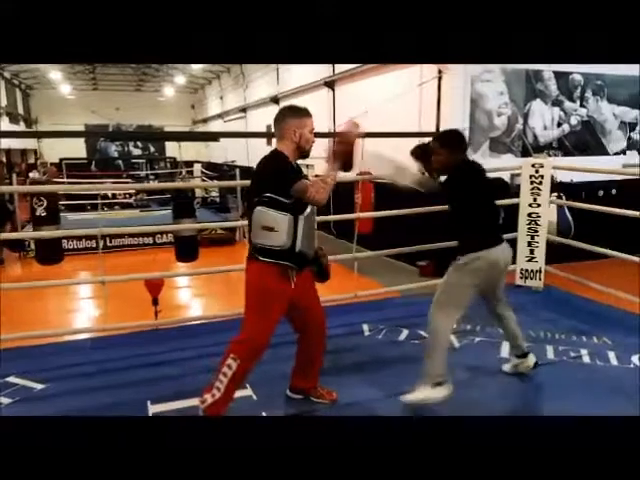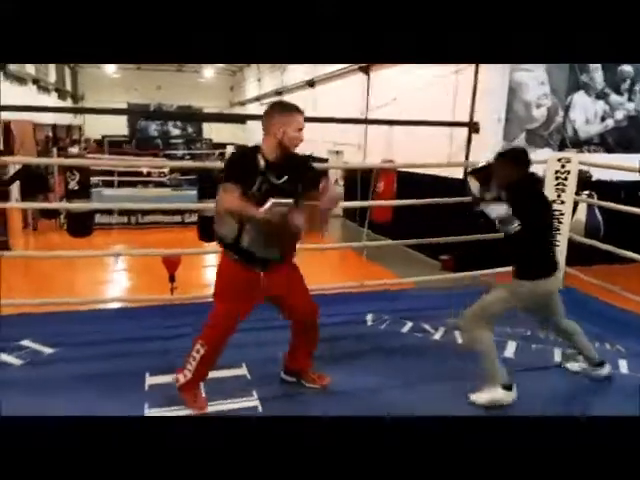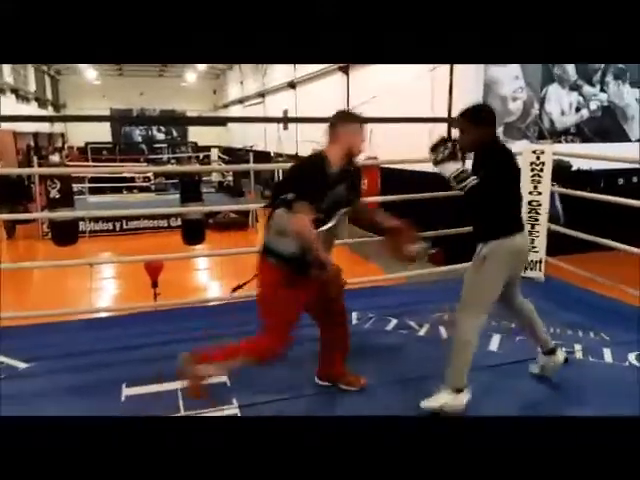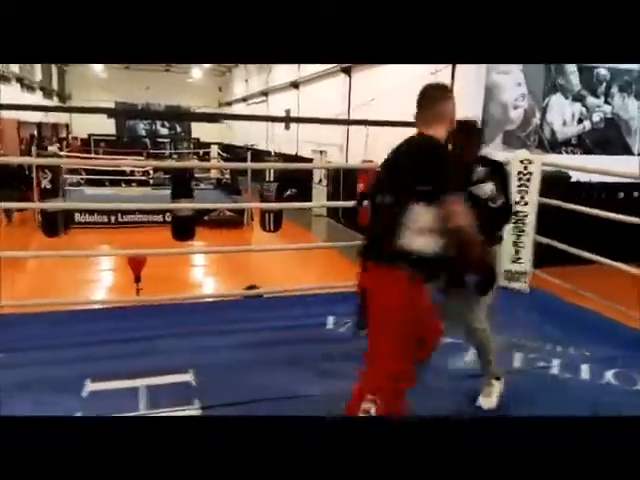
dt=0.5s
person 1, frame 1
left shoulder: (290, 166)
right shoulder: (274, 166)
right elbow: (317, 196)
left wrist: (312, 251)
right wrist: (335, 163)
left hip: (295, 267)
right hip: (268, 269)
left knee: (314, 327)
right knee: (254, 339)
left ankle: (304, 385)
right ankle: (212, 404)
person 1, frame 2
left shoulder: (296, 165)
right shoulder: (242, 160)
left elbow: (327, 192)
right elbow: (226, 203)
left wrist: (317, 208)
right wrist: (268, 219)
left hip: (279, 263)
right hip: (240, 263)
left knee: (306, 314)
right knee: (220, 325)
left ankle: (297, 369)
right ankle: (188, 383)
person 1, frame 3
left shoulder: (345, 174)
right shoulder: (309, 171)
left elbow: (358, 207)
right elbow: (299, 223)
left wrist: (389, 226)
right wrist: (325, 260)
left hip: (311, 262)
right hip: (285, 265)
left knee: (335, 317)
right knee: (275, 340)
left ankle: (333, 371)
right ankle: (198, 365)
person 1, frame 4
left shoulder: (405, 152)
right shoulder: (436, 156)
left elbow: (379, 203)
right elbow: (458, 219)
right wrist: (475, 249)
left hip: (386, 263)
right hip: (397, 270)
left knee: (427, 334)
right knee: (388, 366)
person 2, frame 1
left shoulder: (465, 174)
right shoulder: (471, 174)
right wrist: (429, 169)
left hip: (477, 255)
right hip: (498, 250)
left knee: (442, 312)
right knee: (497, 305)
left ankle: (436, 382)
right ankle: (523, 357)
person 2, frame 2
left shoulder: (528, 199)
right shoulder: (526, 192)
left elbow: (519, 231)
left wrist: (494, 205)
left hip: (530, 282)
right hip: (548, 278)
left knee: (471, 321)
right knee: (556, 320)
left ankle: (501, 387)
right ankle: (596, 363)
person 2, frame 3
left shoulder: (497, 158)
right shoulder: (492, 155)
left elbow: (479, 194)
right elbow: (480, 194)
left wrist: (450, 164)
right wrist: (454, 163)
left hip: (499, 244)
right hip: (510, 240)
left knee: (468, 313)
right knee: (512, 299)
left ankle: (455, 391)
right ankle: (549, 351)
person 2, frame 4
left shoulder: (493, 170)
left elbow: (503, 216)
left wrist: (488, 191)
left knee: (474, 320)
right knee: (447, 310)
left ankle: (492, 378)
